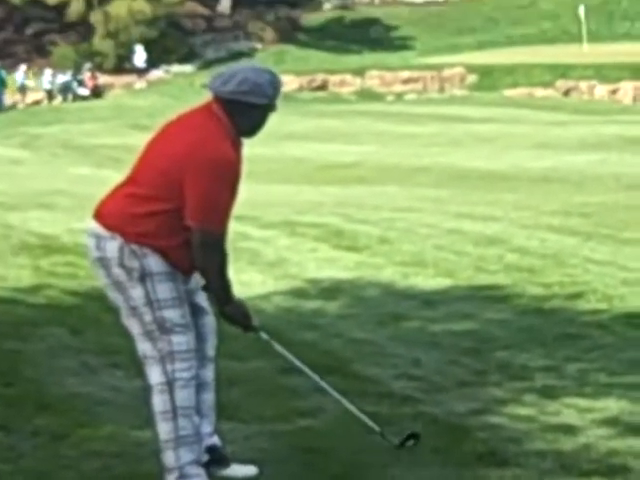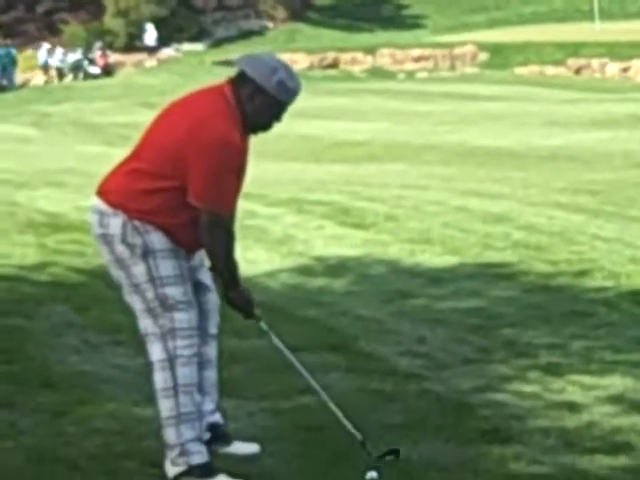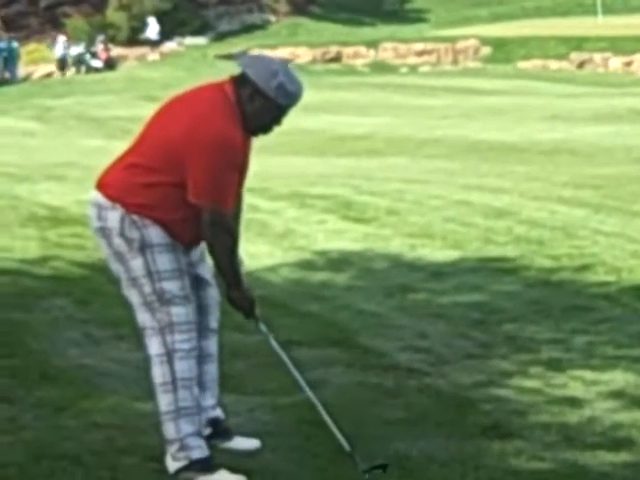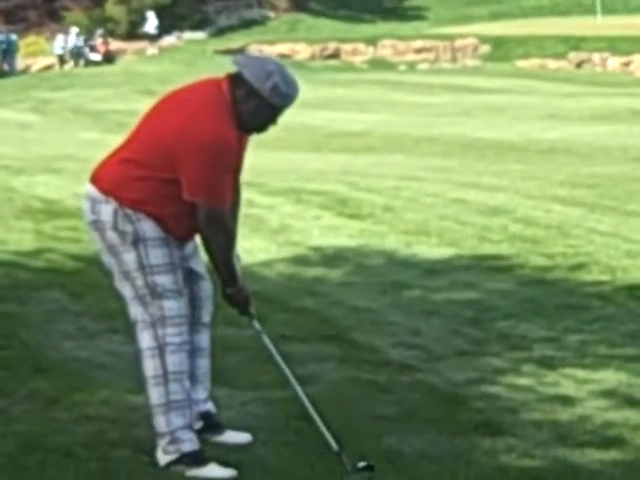
dt=0.4s
person 1, frame 1
left shoulder: (209, 123)
right shoulder: (214, 153)
right elbow: (206, 243)
left wrist: (215, 293)
right wrist: (226, 300)
left hip: (158, 247)
right hip: (129, 249)
left knee: (199, 344)
right knee: (173, 362)
person 1, frame 2
left shoulder: (221, 106)
right shoulder: (218, 134)
left elbow: (217, 213)
right elbow: (213, 224)
left wrist: (226, 270)
right wrist: (232, 285)
left hip: (163, 225)
right hip: (132, 225)
left knee: (203, 320)
right knee: (176, 338)
left ankle: (205, 426)
person 1, frame 3
left shoulder: (225, 104)
right shoulder: (217, 133)
left elbow: (229, 197)
right elbow: (216, 223)
left wrist: (232, 264)
right wrist: (235, 285)
left hip: (164, 218)
right hip: (131, 219)
left knee: (203, 313)
right knee: (174, 332)
left ankle: (206, 421)
person 1, frame 4
left shoulder: (224, 101)
right shoulder: (211, 132)
left elbow: (229, 188)
right elbow: (212, 219)
left wrist: (231, 252)
right wrist: (232, 282)
left hip: (159, 212)
right hip: (124, 212)
left knee: (196, 305)
right knee: (165, 324)
left ankle: (197, 414)
